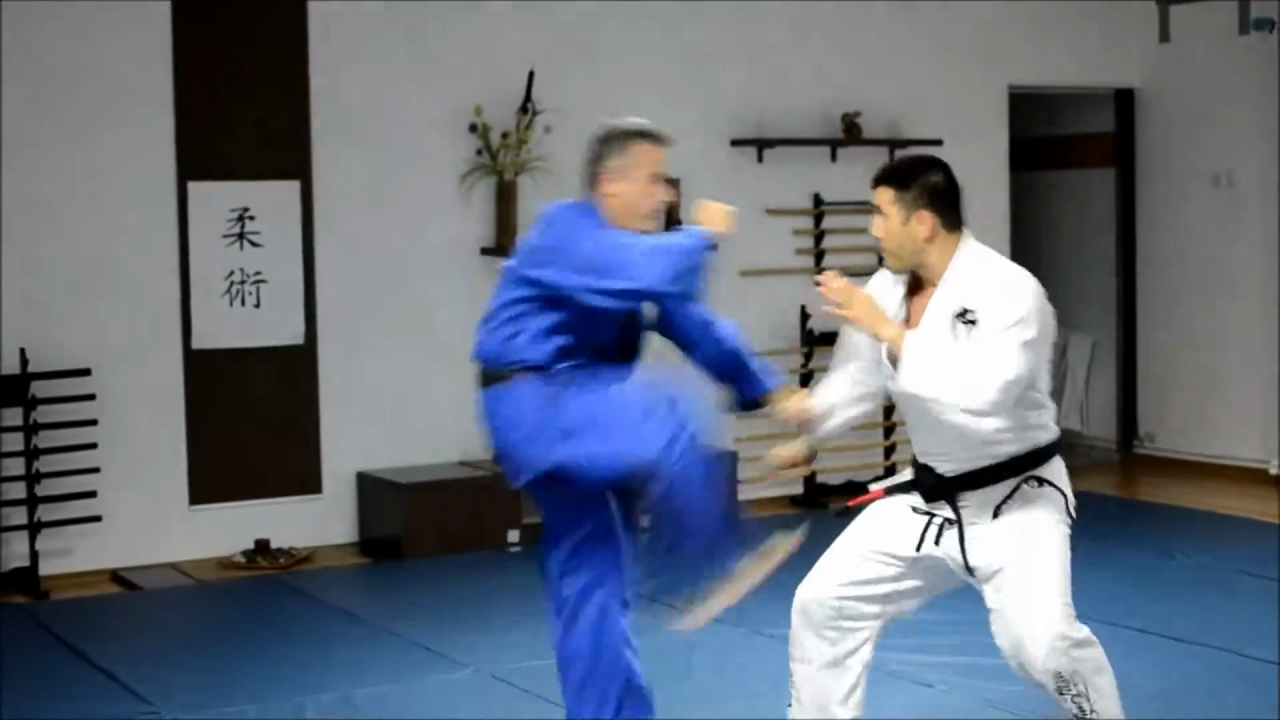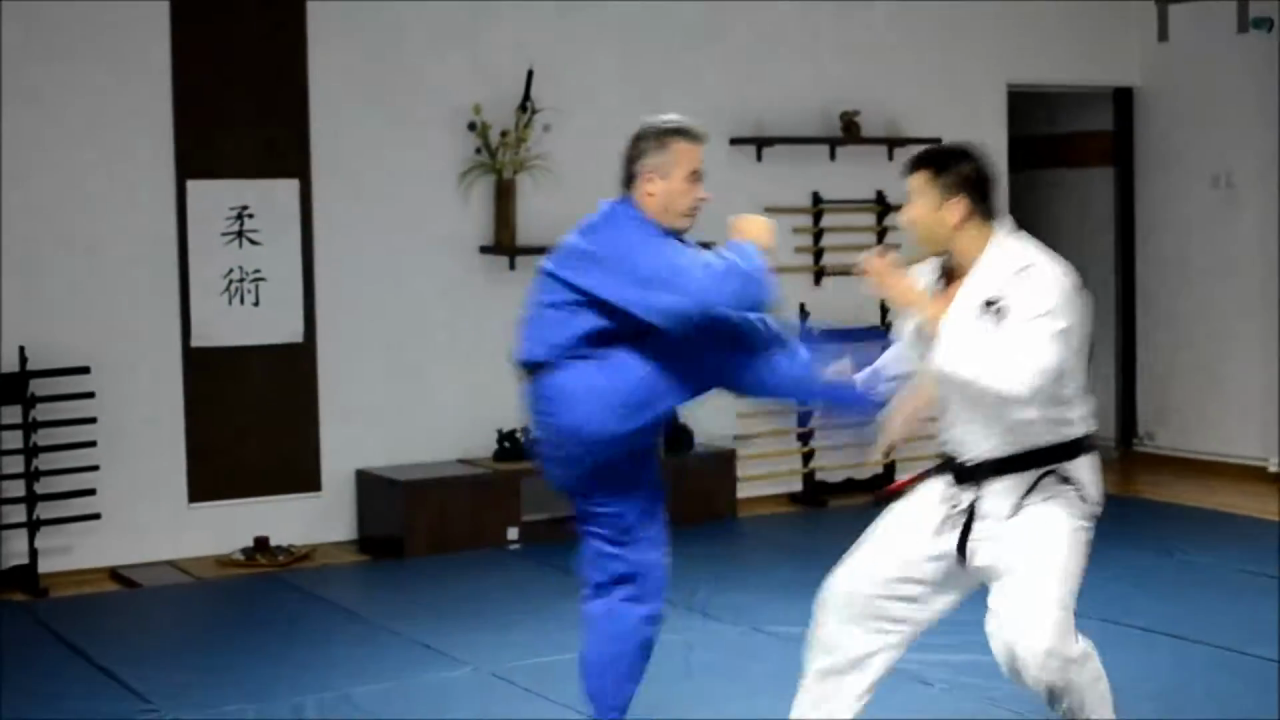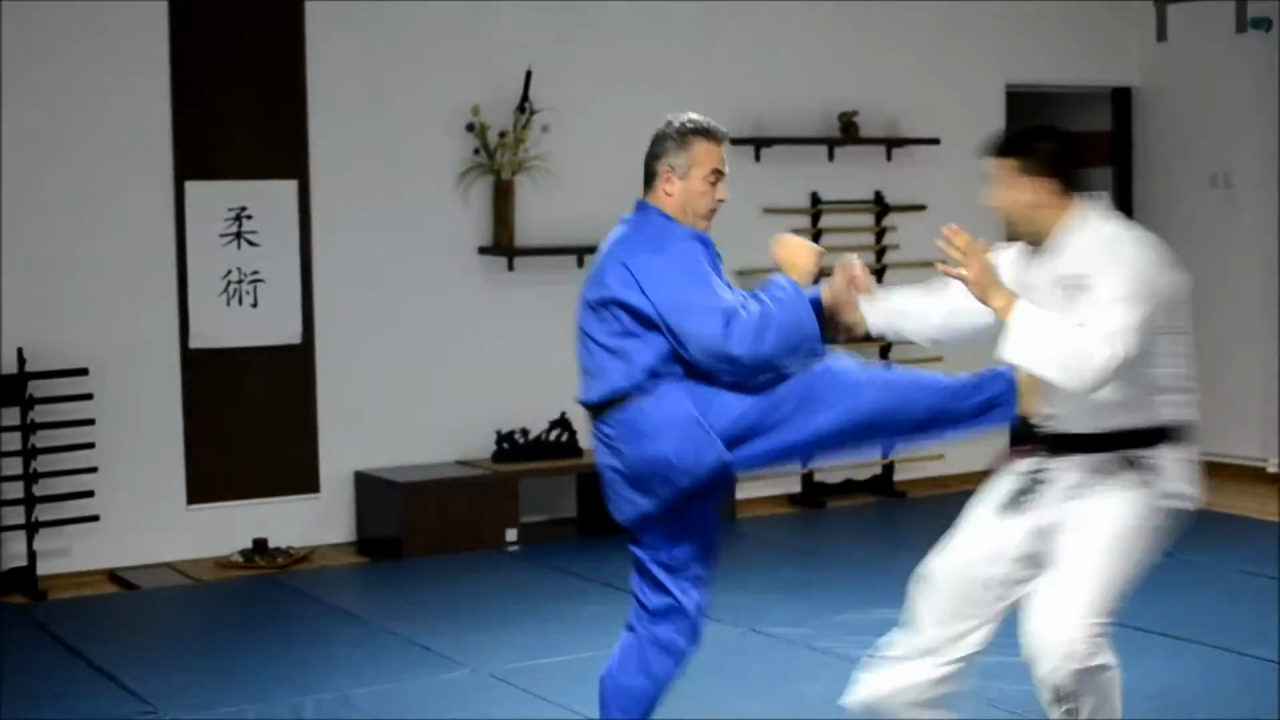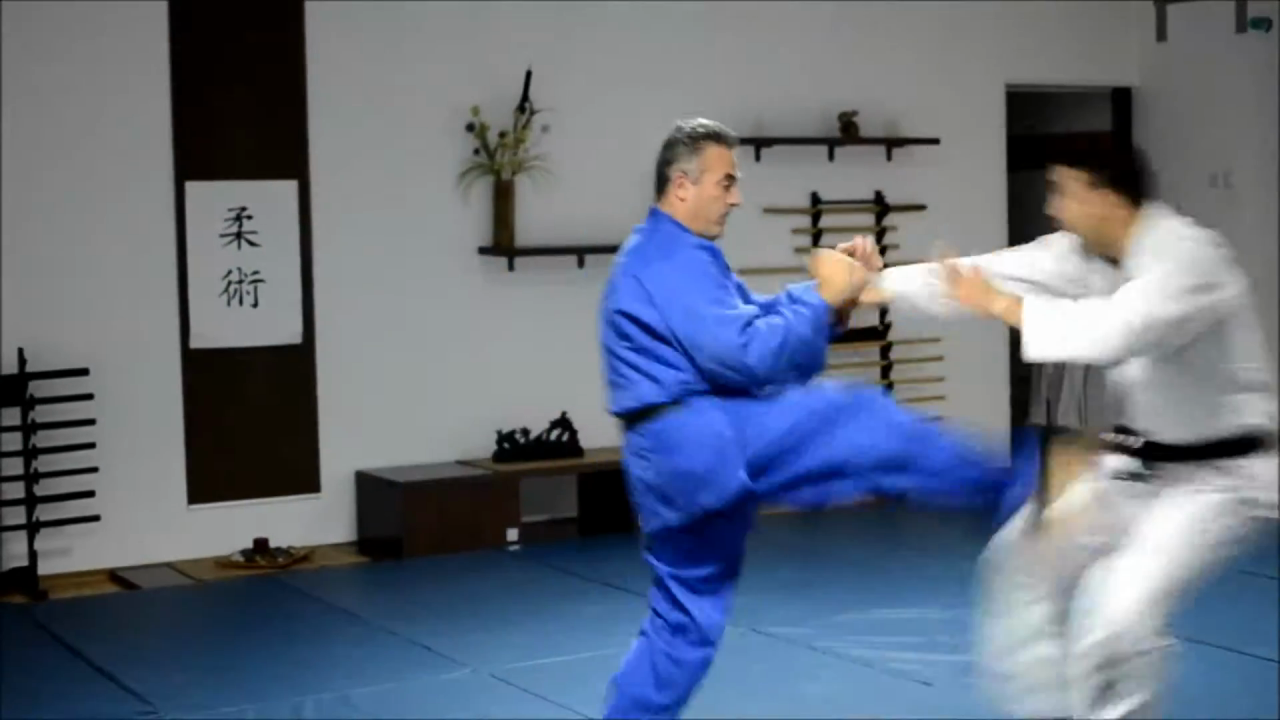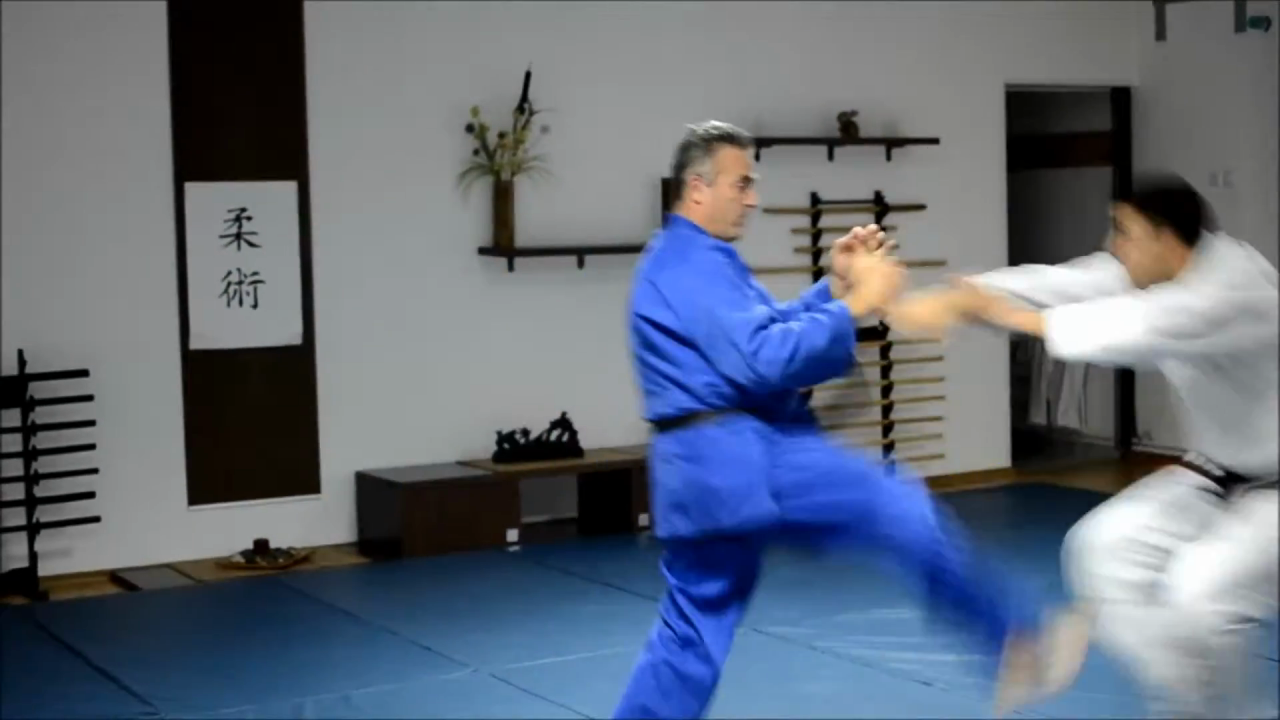
dt=0.1s
person 1, frame 1
left shoulder: (622, 243)
right shoulder: (570, 233)
left elbow: (696, 326)
right elbow: (651, 272)
left wrist: (764, 388)
right wrist: (699, 235)
left hip: (573, 420)
right hip: (534, 409)
left knee: (595, 586)
right knee: (661, 429)
person 1, frame 2
left shoulder: (651, 248)
right shoulder: (615, 238)
left elbow: (736, 319)
right elbow: (702, 299)
right wrist: (747, 253)
left hip: (607, 422)
right hip: (589, 399)
left knee: (627, 591)
right knee: (728, 343)
right ankle: (889, 402)
person 1, frame 3
left shoulder: (649, 245)
right shoulder: (659, 247)
left elbow: (726, 323)
right elbow: (736, 342)
left wrist: (819, 306)
right wrist: (792, 283)
left hip: (639, 450)
right hip: (671, 428)
left knee: (666, 613)
right knee: (831, 387)
right ankle: (1014, 394)
person 1, frame 4
left shoulder: (665, 252)
right shoulder: (670, 257)
left elbow: (743, 329)
right elbow: (748, 352)
left wrist: (830, 295)
right wrist: (820, 298)
left hip: (666, 461)
right hip: (706, 440)
left knee: (682, 626)
right knee: (866, 426)
right ankle: (1024, 489)
person 1, frame 5
left shoulder: (687, 257)
right shoulder: (686, 262)
left elbow: (773, 329)
right elbow: (767, 356)
left wrist: (834, 288)
right wrist: (852, 306)
left hip: (694, 469)
right hip: (727, 460)
left knee: (692, 633)
right knee: (899, 504)
right ankle: (1020, 645)
person 2, frame 1
left shoulder: (1008, 291)
right shoulder: (886, 288)
left elbow: (986, 393)
right elbow: (855, 377)
left wrist: (890, 333)
right wrist: (811, 420)
left hip: (1019, 497)
right hip: (928, 498)
left knee: (1043, 637)
right knee: (826, 603)
person 2, frame 2
left shoulder: (1040, 280)
right shoulder: (933, 278)
left elbow: (1024, 378)
right elbow: (916, 363)
left wrist: (934, 313)
left hip: (1042, 491)
right hip: (959, 489)
left knee: (1033, 642)
right knee: (855, 597)
person 2, frame 3
left shoulder: (1128, 257)
right shoulder: (1032, 254)
left elbow: (1091, 361)
right elbow: (952, 312)
left wrist: (1001, 299)
right wrist: (870, 306)
left hip: (1133, 474)
right hip: (1054, 466)
left knee: (1059, 636)
right knee: (956, 581)
person 2, frame 4
left shoulder: (1190, 258)
right shoulder: (1088, 254)
left elbow: (1110, 335)
right elbow: (1003, 272)
left wrist: (1004, 306)
right wrist: (884, 281)
left hip: (1224, 476)
right hip: (1141, 464)
left knee: (1120, 613)
right knee: (1025, 559)
person 2, frame 5
right shoulder: (1151, 283)
left elbow: (1138, 331)
right elbow: (1067, 284)
left wrist: (1026, 316)
right wrist: (958, 298)
right hip: (1223, 485)
left knee: (1197, 596)
right knee: (1103, 549)
